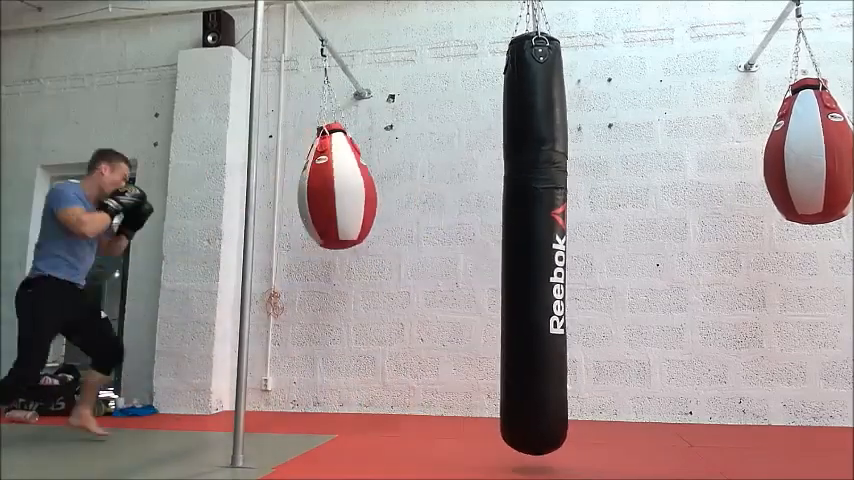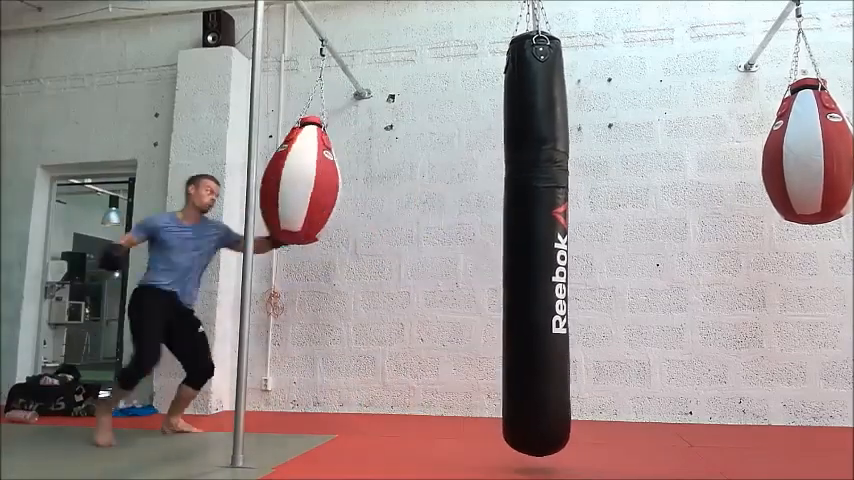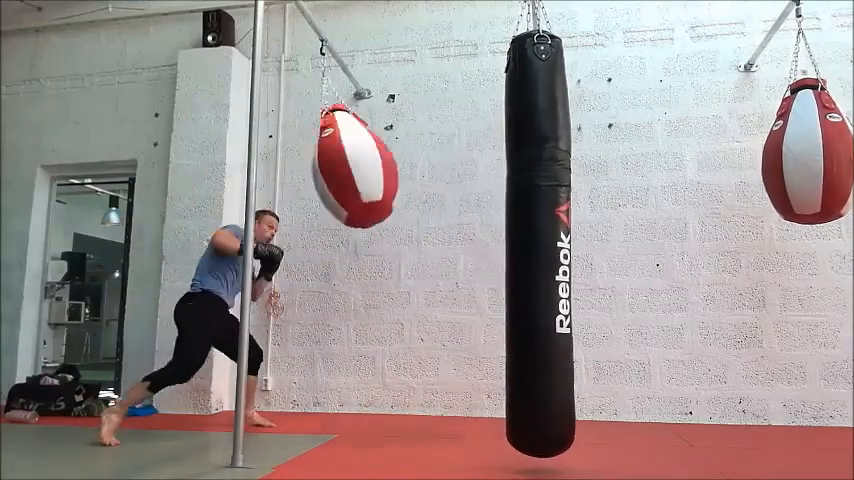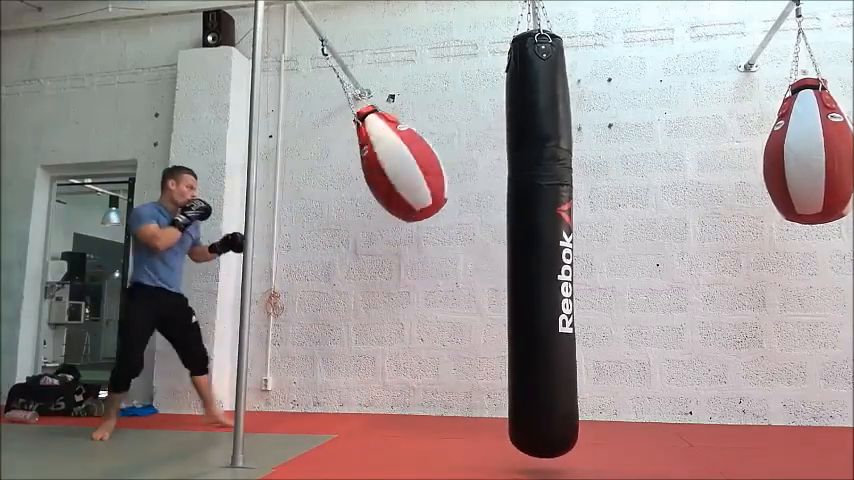
dt=0.4s
person 1, frame 1
left shoulder: (96, 206)
right shoulder: (65, 192)
left elbow: (111, 250)
right elbow: (85, 227)
left wrist: (129, 228)
right wrist: (114, 206)
left hip: (70, 294)
right hip: (44, 293)
left knee: (111, 351)
right knee: (26, 372)
left ankle: (82, 412)
person 1, frame 2
left shoulder: (214, 230)
right shoulder: (159, 222)
left elbow: (252, 247)
right elbow: (124, 243)
left wrist: (276, 240)
right wrist: (116, 251)
left hip: (180, 310)
right hip: (152, 300)
left knee: (203, 368)
right knee: (145, 359)
left ankle: (172, 419)
right ankle: (105, 411)
person 1, frame 3
left shoulder: (246, 251)
right shoulder: (235, 233)
left elbow: (253, 295)
right elbow: (218, 240)
left wrist: (267, 272)
right wrist: (252, 250)
left hip: (217, 311)
right hip: (200, 307)
left knee: (253, 355)
right knee: (181, 368)
left ankle: (249, 413)
right ankle: (115, 413)
person 1, frame 4
left shoulder: (189, 222)
right shoulder: (143, 212)
left elbow: (198, 254)
right elbow: (158, 242)
left wrist: (223, 245)
right wrist: (184, 218)
left hip: (174, 299)
right hip: (143, 297)
left knee: (197, 357)
right knee: (130, 362)
left ankle: (213, 411)
right ankle: (109, 418)
